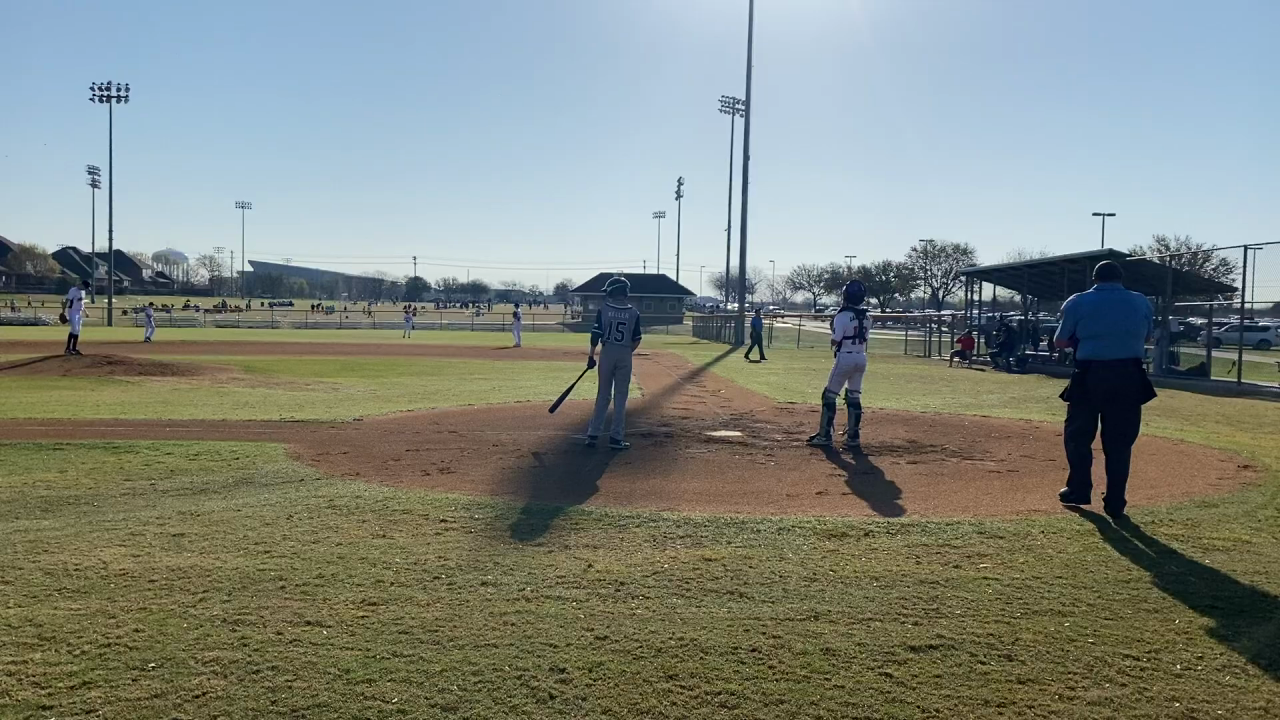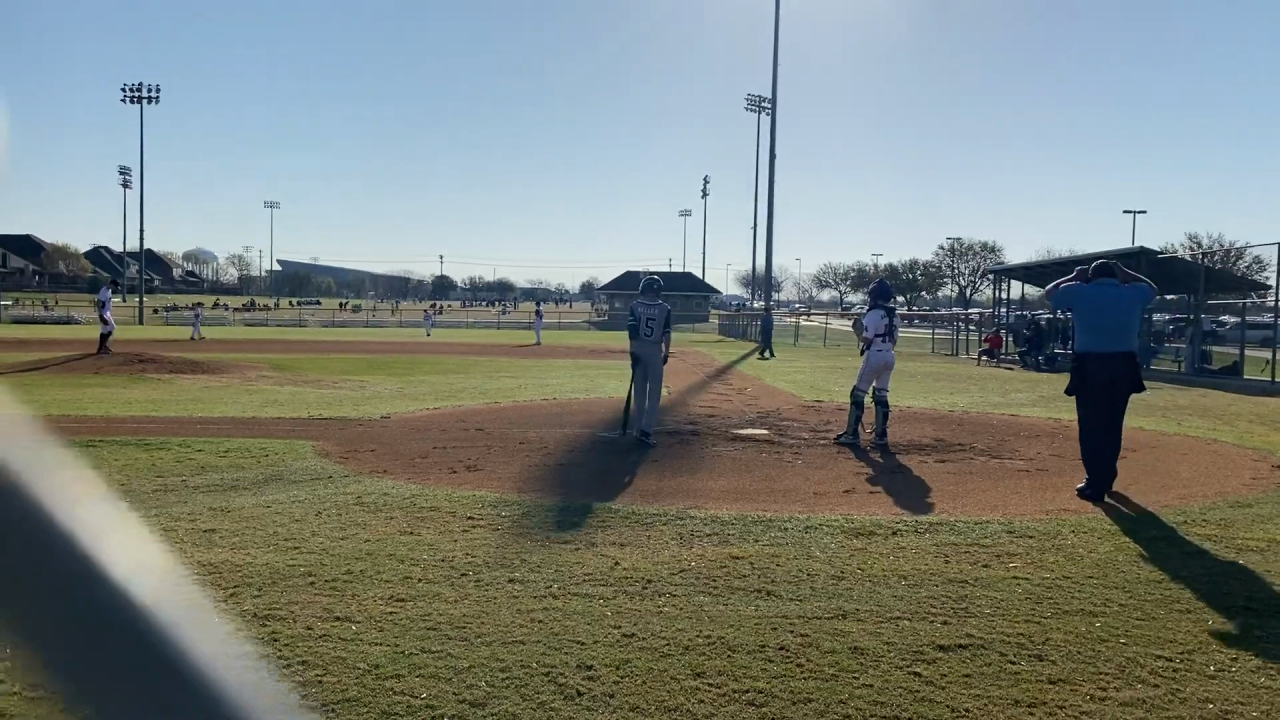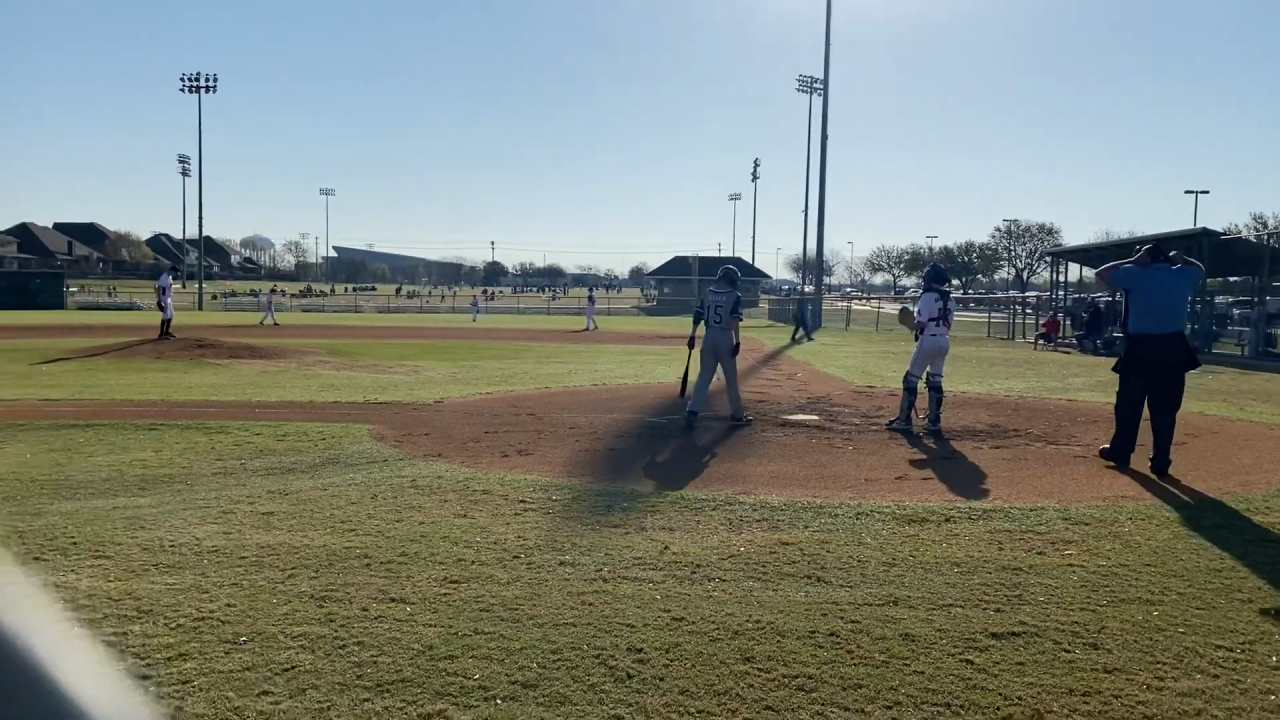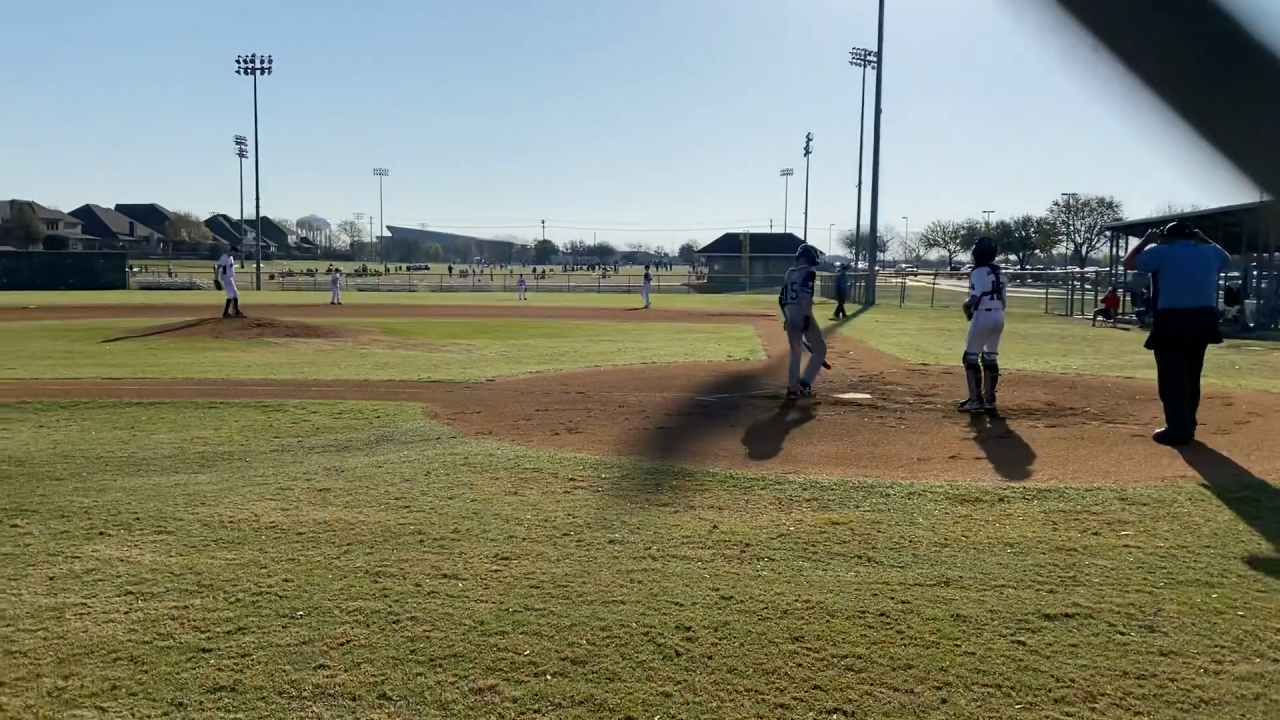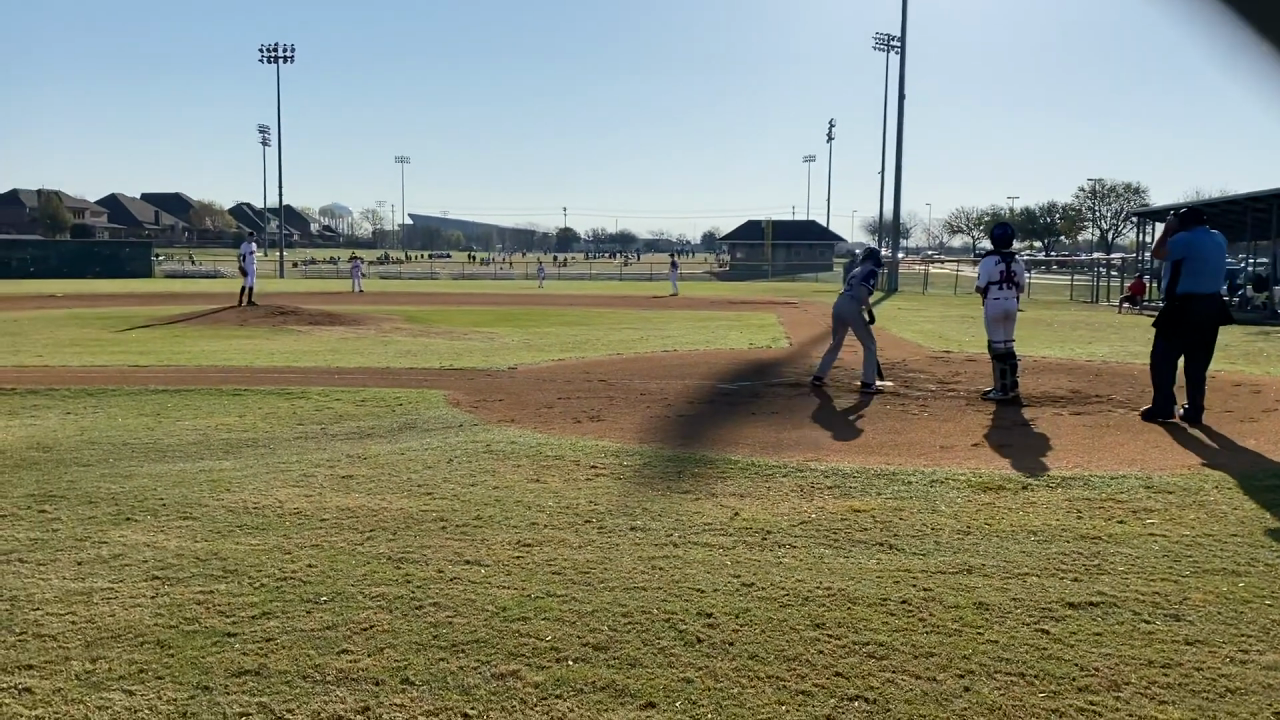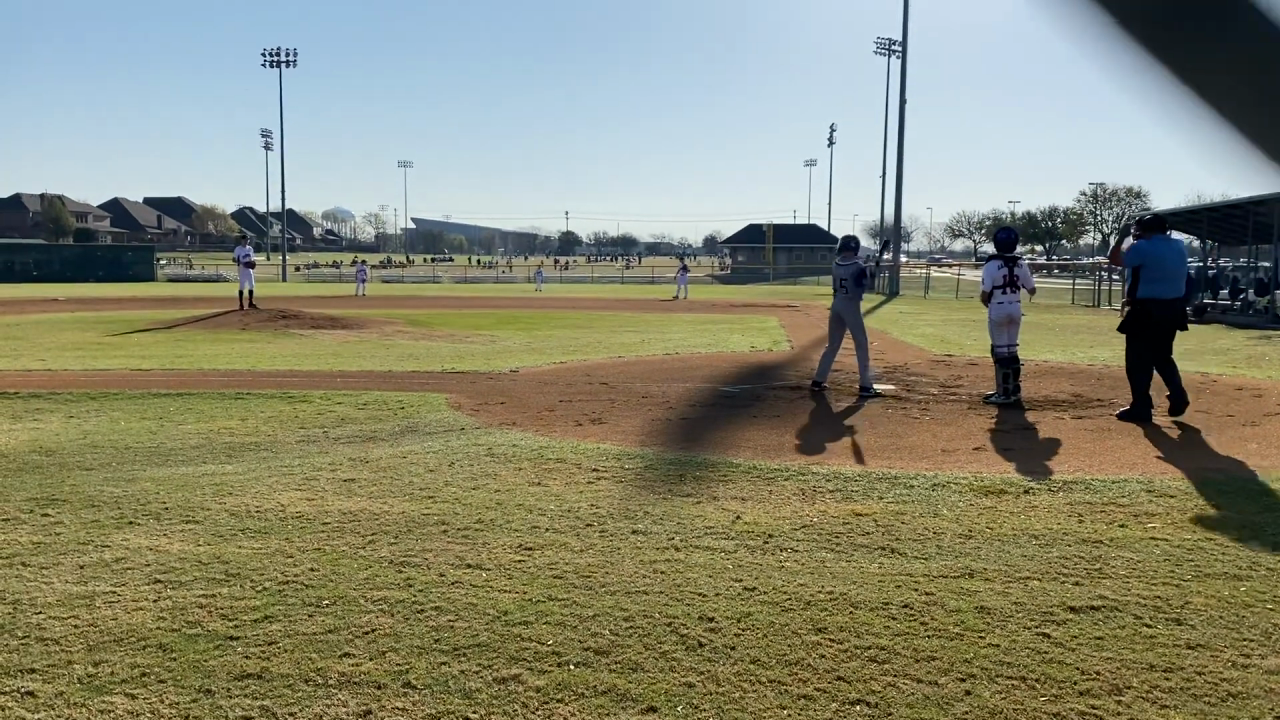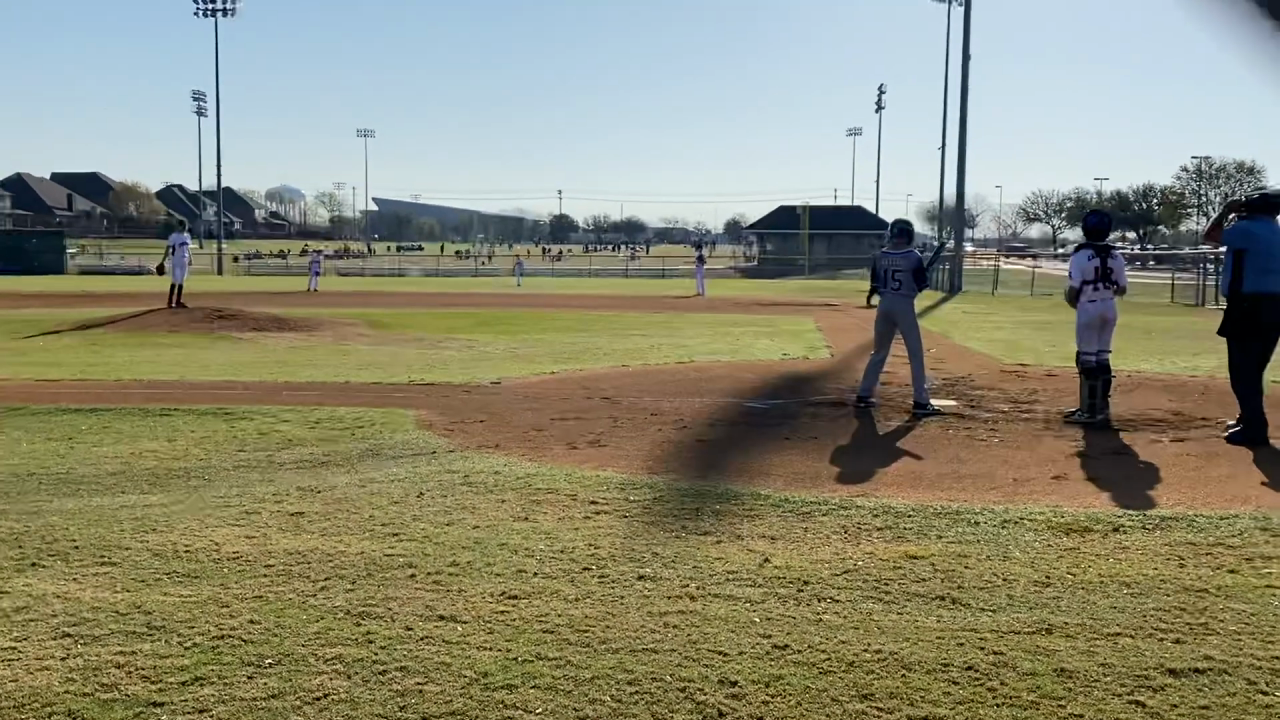
dt=0.7s
person 1, frame 1
left shoulder: (1079, 303)
right shoulder: (1141, 303)
left elbow: (1060, 342)
right elbow: (1146, 338)
left hip: (1091, 375)
right hip: (1129, 375)
left knee: (1078, 435)
right knee: (1120, 441)
left ankle: (1078, 489)
right ankle: (1115, 502)
person 1, frame 2
left shoulder: (1078, 293)
right shoulder: (1134, 293)
left elbow: (1048, 294)
right elbow: (1153, 289)
left wrist: (1074, 278)
right wrist: (1124, 272)
left hip: (1090, 367)
right hip: (1123, 367)
left knee: (1091, 426)
right knee: (1114, 424)
left ankle: (1095, 485)
right ankle: (1106, 476)
person 1, frame 3
left shoulder: (1136, 274)
right shoulder: (1183, 275)
left elbow: (1101, 274)
right elbow: (1200, 270)
left wrist: (1132, 261)
right wrist: (1182, 260)
left hip: (1141, 349)
right hip: (1174, 349)
left knee: (1129, 404)
right knee: (1166, 408)
left ankle: (1121, 452)
right ankle: (1160, 462)
person 1, frame 4
left shoulder: (1162, 252)
right shoulder: (1209, 252)
left elbow: (1129, 263)
right elbow: (1226, 259)
left wrist: (1147, 241)
right wrist: (1204, 240)
left hip: (1171, 321)
right hip: (1203, 320)
left knee: (1171, 377)
right knee: (1192, 374)
left ankle: (1176, 429)
right ankle: (1187, 423)
person 1, frame 5
left shoulder: (1186, 239)
right shoulder: (1218, 239)
left elbow: (1158, 253)
left wrist: (1168, 230)
left hip: (1184, 307)
right hip: (1211, 306)
left knee: (1163, 357)
right knee: (1198, 362)
left ankle: (1163, 406)
right ankle: (1193, 410)
person 1, frame 6
left shoulder: (1144, 247)
right shoulder: (1179, 246)
left elbow: (1114, 259)
left wrist: (1123, 236)
left hip: (1146, 311)
right hip: (1172, 310)
left knee: (1138, 361)
right knee: (1163, 357)
left ankle: (1140, 408)
right ankle: (1178, 397)
person 1, frame 7
left shoulder: (1247, 230)
left elbow: (1210, 236)
left wrist: (1225, 212)
right wrist: (1235, 216)
left hip: (1248, 309)
left knee: (1242, 370)
right knee: (1253, 369)
left ankle: (1253, 429)
right ankle: (1250, 422)
person 2, frame 1
left shoulder: (842, 316)
right shoulder: (866, 317)
left elbow: (834, 342)
right elbow: (863, 339)
left wrist: (833, 331)
left hip: (845, 358)
right hip: (861, 358)
left knee: (829, 395)
right knee: (854, 396)
left ankle: (824, 436)
right ankle: (853, 437)
person 2, frame 2
left shoulder: (873, 314)
right shoulder: (894, 316)
left elbow: (866, 339)
right elbow: (894, 341)
left hip: (874, 356)
right hip: (889, 357)
left knee: (858, 394)
right knee: (882, 395)
left ankle: (852, 434)
right ankle: (881, 436)
person 2, frame 3
left shoulder: (927, 297)
right shoulder: (949, 299)
left elbow: (920, 324)
right elbow: (948, 325)
left hip: (928, 341)
right hip: (943, 342)
left knee: (911, 379)
right knee: (936, 381)
left ankle: (904, 420)
right ankle: (934, 421)
person 2, frame 4
left shoulder: (979, 272)
right shoulder: (998, 273)
left elbow: (974, 299)
right elbow: (1002, 302)
left wrist: (966, 306)
left hip: (983, 316)
right hip: (999, 317)
left knee: (971, 357)
right knee: (991, 358)
left ankle: (976, 399)
right ankle: (989, 400)
person 2, frame 5
left shoulder: (988, 260)
right shoulder: (1017, 262)
left elbow: (979, 288)
right elbow: (1020, 288)
left wrist: (987, 289)
left hip: (994, 305)
right hip: (1011, 304)
left knee: (997, 346)
right knee: (1008, 345)
left ankle: (1001, 389)
right ankle: (1012, 386)
person 2, frame 6
left shoulder: (991, 265)
right shoulder: (1021, 265)
left elbow: (985, 294)
right elbow: (1032, 290)
left wrist: (987, 303)
left hip: (998, 310)
right hip: (1015, 309)
left knee: (1000, 351)
right knee: (1012, 349)
left ankle: (1004, 393)
right ankle: (1014, 390)
person 2, frame 7
left shoulder: (1080, 255)
right shoulder: (1116, 256)
left elbow: (1072, 291)
right elbow: (1122, 289)
left wrist: (1071, 299)
left hip: (1088, 309)
right hip: (1109, 309)
left knee: (1087, 359)
right knee: (1102, 357)
right ankle: (1101, 407)
person 3, frame 1
left shoulder: (603, 310)
right shoulder: (633, 312)
left elbow: (595, 335)
right elbow: (637, 340)
left wrist: (591, 356)
left hip: (607, 354)
right hip: (625, 356)
left knee: (603, 396)
right knee: (620, 398)
left ankle: (593, 434)
right ankle: (616, 438)
person 3, frame 2
left shoulder: (635, 306)
right shoulder: (664, 308)
left elbow: (632, 330)
right elbow: (667, 334)
left wrist: (632, 351)
right wrist: (666, 354)
left hip: (638, 351)
right hip: (655, 352)
left knee: (639, 393)
right knee: (654, 394)
left ankle: (639, 431)
right ankle: (645, 431)
person 3, frame 3
left shoulder: (708, 294)
right shoulder: (734, 296)
left elbow: (698, 316)
right elbow: (735, 320)
left wrist: (692, 336)
right wrist: (738, 342)
left hip: (709, 337)
right hip: (725, 338)
left knee: (704, 376)
right knee: (731, 377)
left ankle: (693, 411)
right ankle: (737, 415)
person 3, frame 4
left shoulder: (789, 273)
right shoulder: (809, 272)
left elbow: (781, 299)
right elbow: (805, 295)
right wrist: (807, 316)
left hip: (790, 314)
right hip: (802, 313)
left knee: (795, 352)
right knee: (820, 349)
left ankle: (793, 389)
right ankle: (805, 382)
person 3, frame 5
left shoulder: (855, 270)
right shoulder: (872, 271)
right elbow: (863, 291)
left wrist: (863, 314)
right wrist: (869, 311)
left hip: (838, 304)
right hip: (852, 307)
left knee: (836, 343)
right knee: (869, 344)
left ankle: (819, 377)
right ankle: (868, 383)
person 3, frame 6
left shoulder: (836, 265)
right shoulder: (858, 267)
right elbow: (861, 289)
right wrist: (867, 280)
left hip: (836, 305)
right hip: (851, 306)
left knee: (832, 345)
right knee: (861, 346)
left ankle: (818, 381)
right ankle: (865, 386)
person 3, frame 7
left shoulder: (880, 256)
right shoulder: (914, 257)
left elbow: (876, 286)
right elbow: (921, 286)
left hip: (884, 305)
right hip: (904, 306)
left knee: (879, 352)
right knee: (915, 354)
left ankle: (863, 395)
right ankle: (921, 402)
